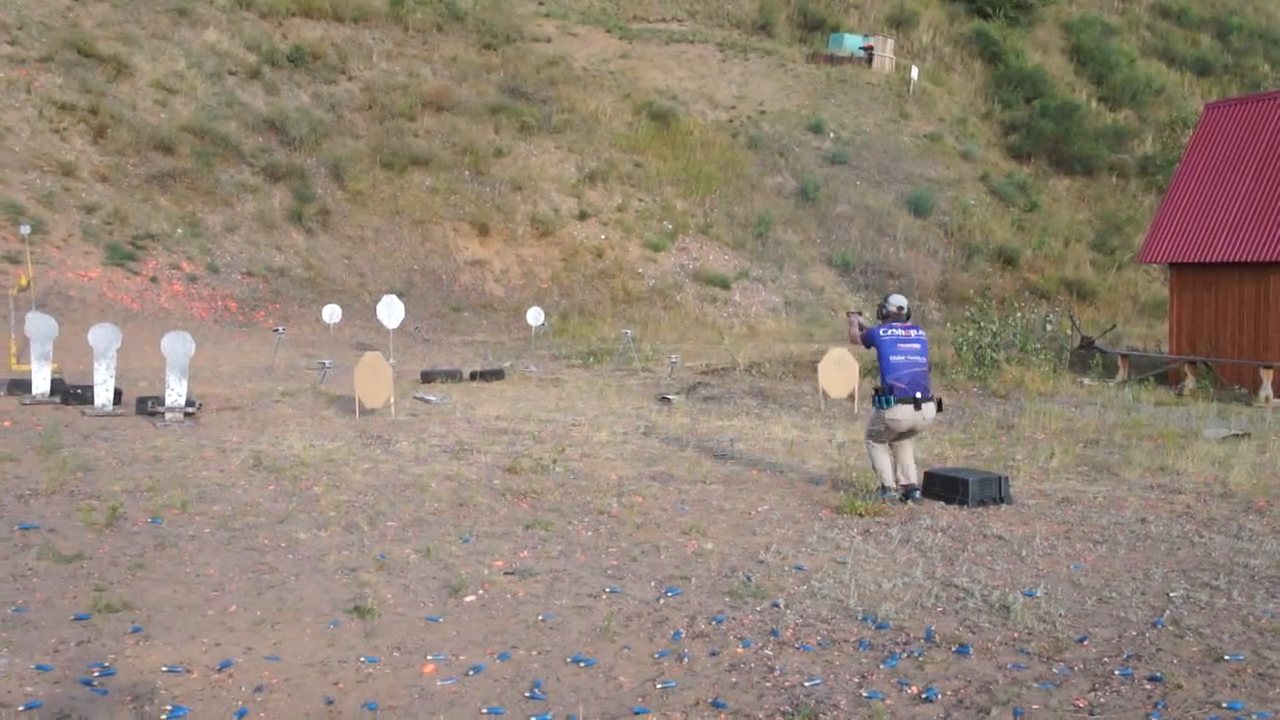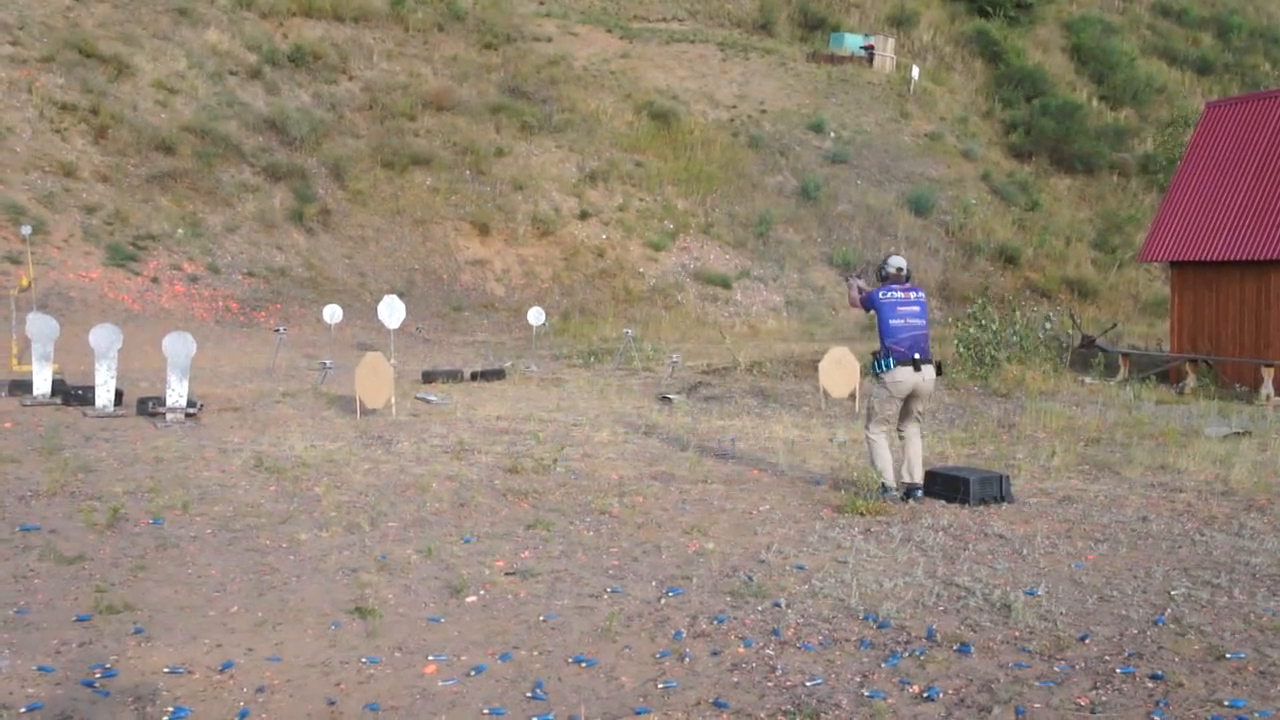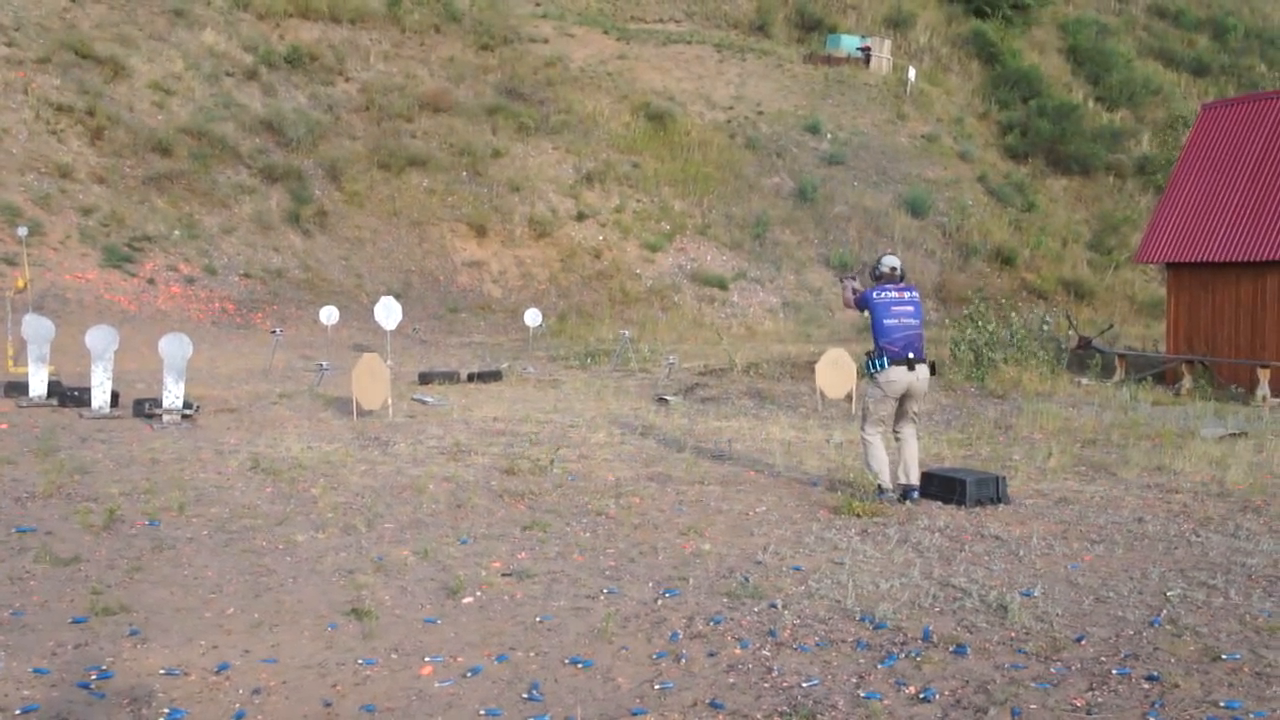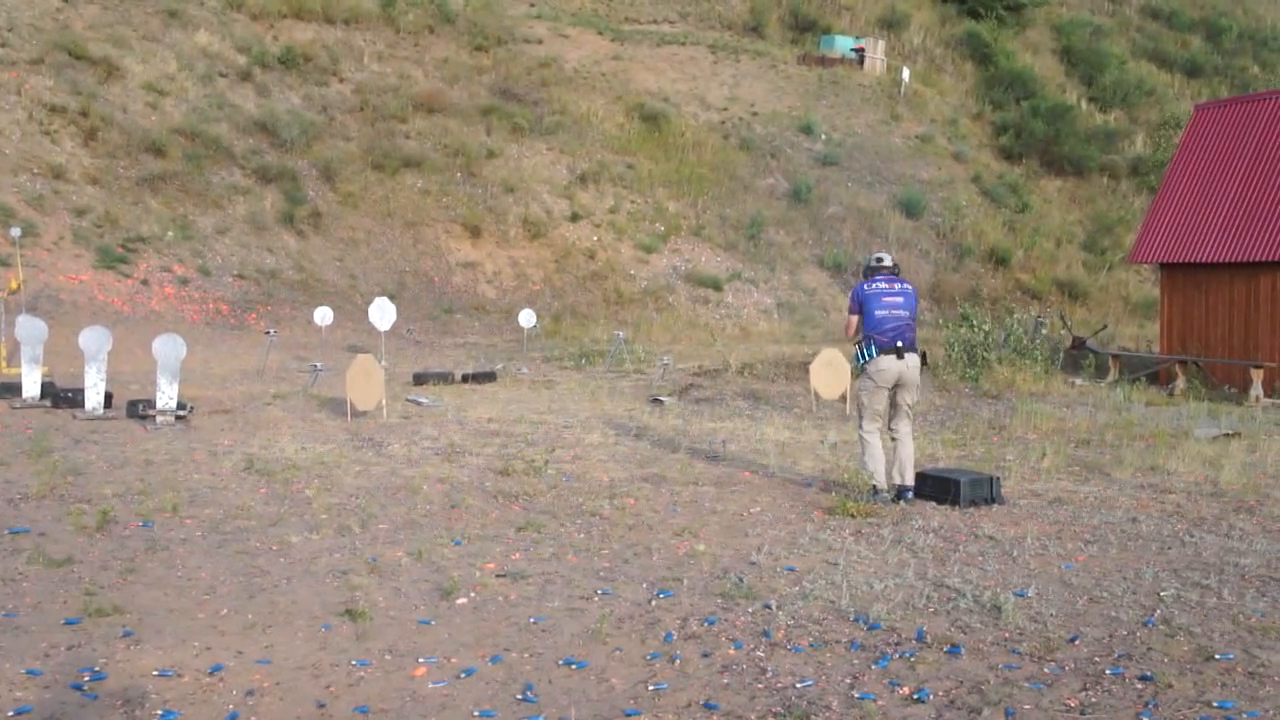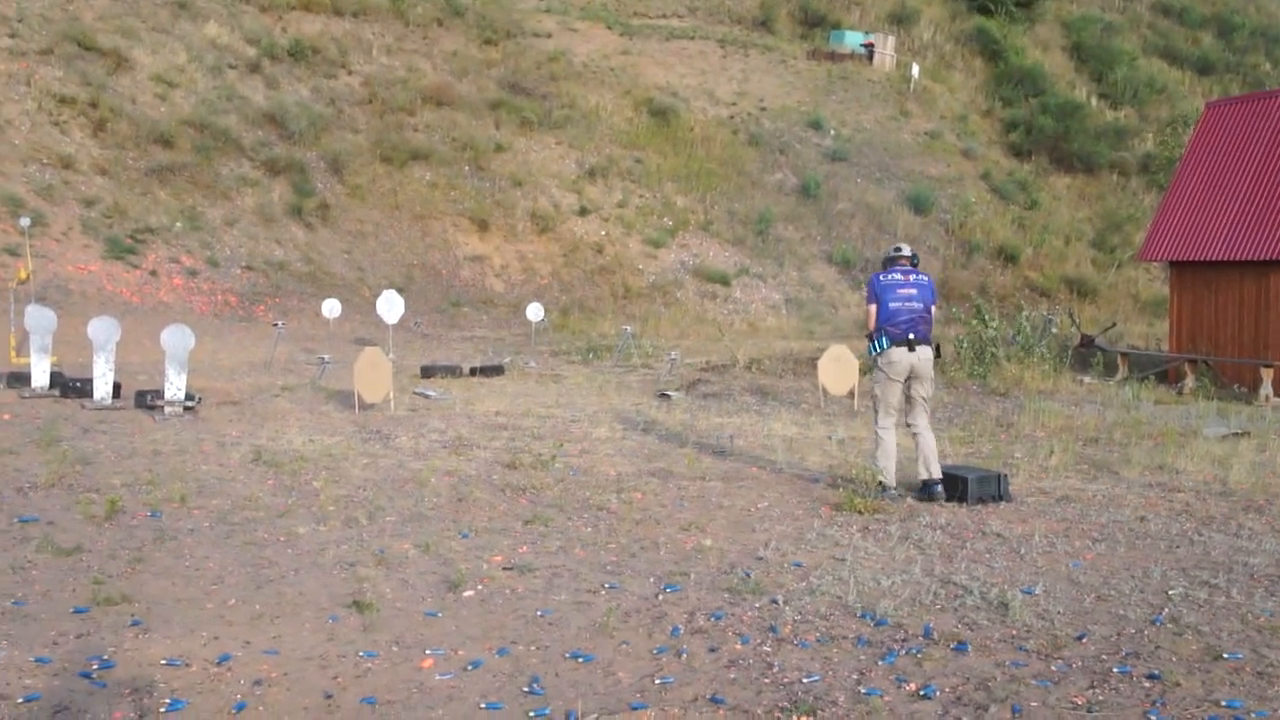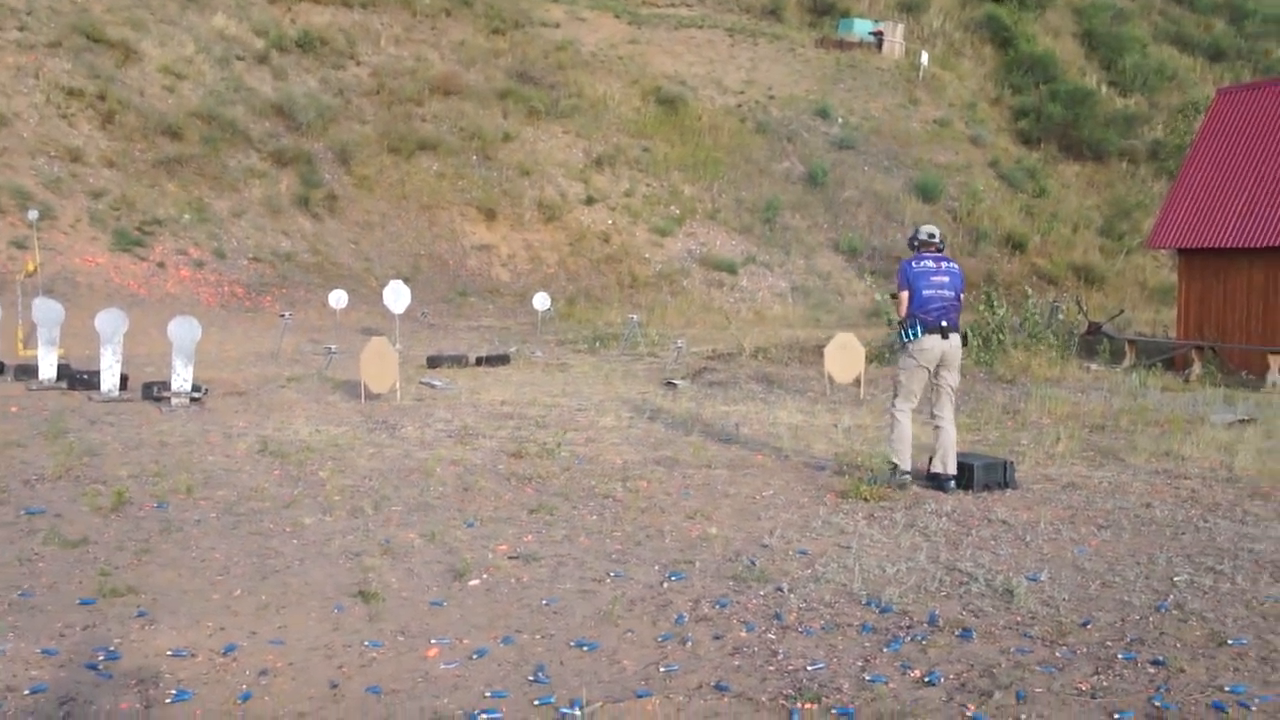
dt=0.4s
person 1, frame 1
left shoulder: (879, 332)
right shoulder: (919, 332)
left elbow: (855, 339)
left wrist: (854, 323)
left hip: (897, 410)
right hip: (927, 410)
left knee: (875, 439)
right knee: (901, 437)
left ankle: (888, 487)
right ankle: (910, 486)
person 1, frame 2
left shoulder: (879, 295)
right shoulder: (920, 294)
left elbow: (855, 302)
left wrist: (853, 287)
left hip: (895, 373)
right hip: (925, 372)
left knee: (876, 431)
right knee: (911, 429)
left ankle: (889, 486)
right ankle: (914, 485)
person 1, frame 3
left shoulder: (872, 295)
right shoulder: (914, 294)
left elbow: (849, 303)
left wrist: (847, 287)
left hip: (889, 372)
right hip: (920, 371)
left knee: (872, 432)
right knee: (907, 430)
left ankle: (886, 488)
right ankle: (910, 486)
person 1, frame 4
left shoulder: (861, 289)
right shoulder: (909, 288)
left elbow: (850, 333)
left wrist: (860, 332)
left hip: (879, 362)
right hip: (910, 361)
left knee: (870, 428)
right knee: (902, 427)
left ankle: (880, 488)
right ankle: (905, 487)
person 1, frame 5
left shoulder: (877, 280)
right shoulder: (926, 281)
left elbow: (871, 325)
right elbow: (930, 321)
left hip: (892, 354)
right hip: (923, 353)
left knee: (885, 423)
right knee: (920, 420)
left ankle: (888, 486)
right ankle: (932, 480)
person 1, frame 6
left shoulder: (908, 266)
right shoulder: (955, 268)
left elbow: (902, 311)
right elbow: (958, 305)
left hip: (921, 341)
right hip: (952, 341)
left knee: (902, 407)
right knee: (944, 412)
left ankle: (901, 469)
right ankle: (946, 474)
